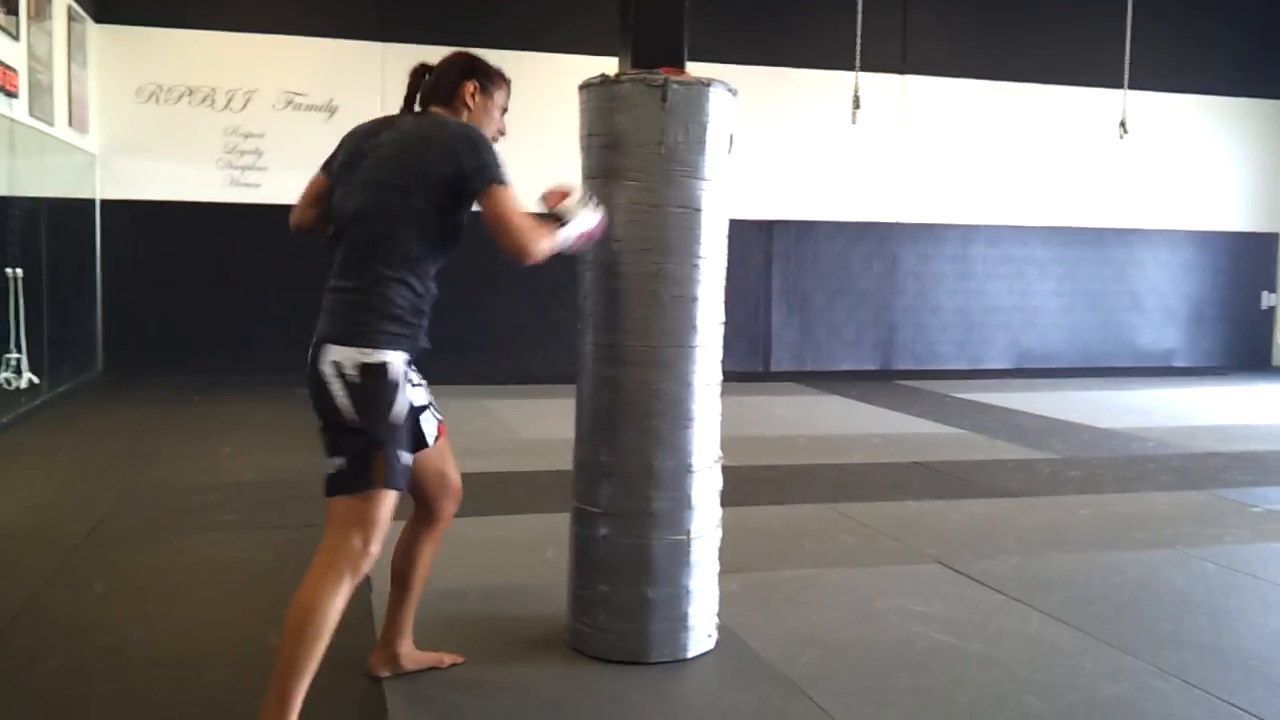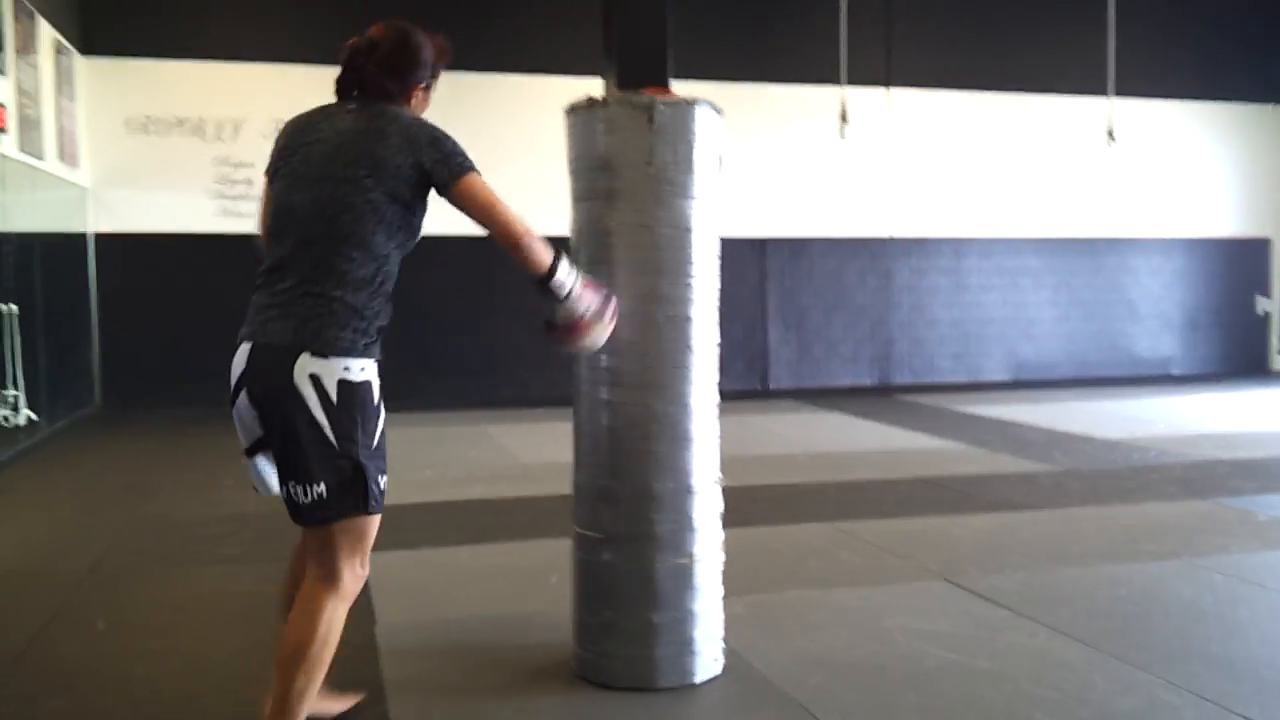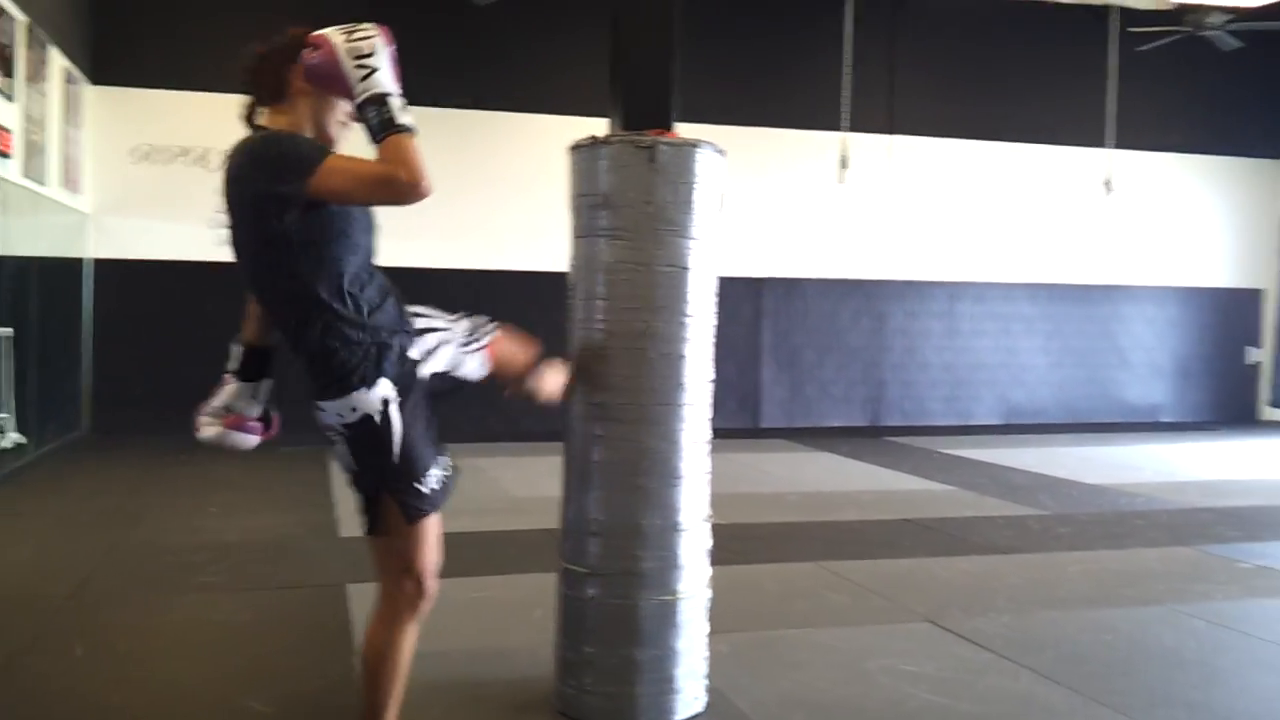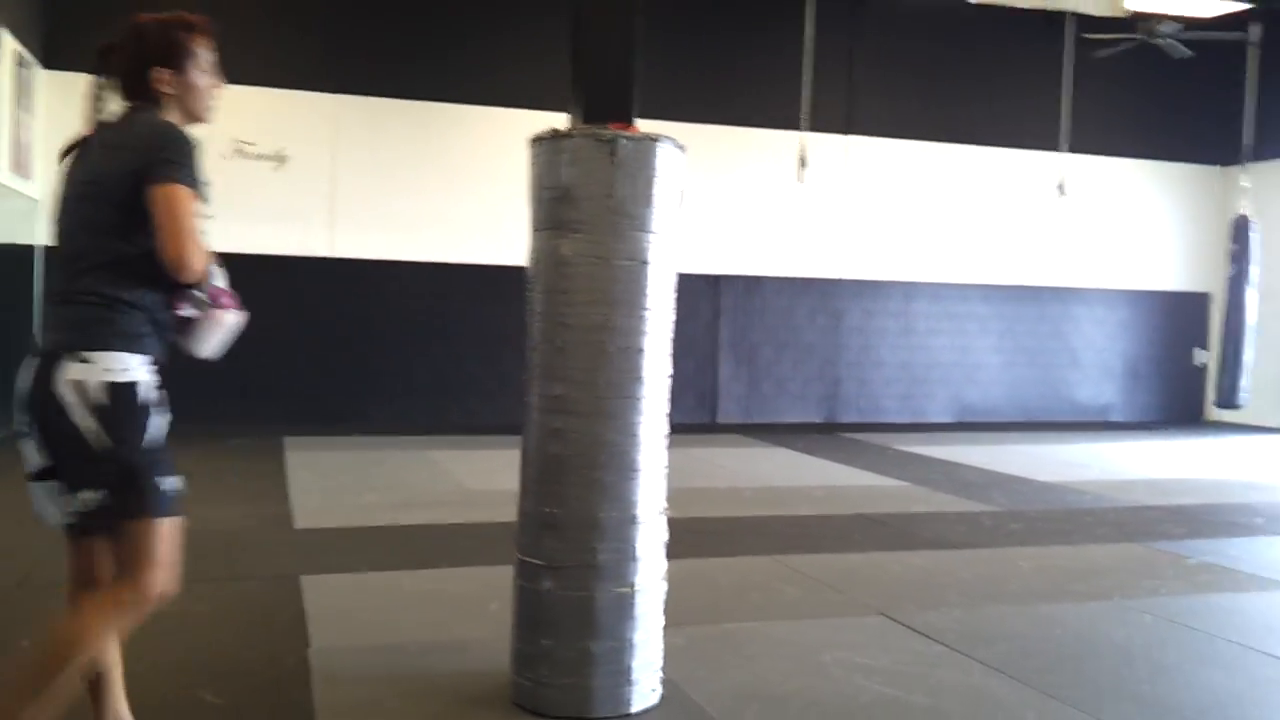
dt=0.7s
person 1, frame 1
left shoulder: (366, 137)
right shoulder: (465, 143)
left elbow: (304, 219)
right elbow: (526, 247)
right wrist: (572, 221)
left hip: (367, 352)
right hip: (370, 354)
left knee: (440, 496)
right knee: (351, 550)
left ankle: (394, 647)
person 1, frame 2
left shoulder: (298, 131)
right shoulder: (414, 138)
right elbow: (517, 236)
right wrist: (578, 295)
left hip: (254, 361)
right hip: (330, 367)
left knee: (322, 536)
right knee: (338, 572)
person 1, frame 3
left shoulder: (288, 165)
right shoulder: (268, 155)
left elbow: (267, 300)
right elbow: (408, 183)
left wrist: (245, 381)
right wrist: (380, 97)
left hip: (398, 337)
right hip: (367, 392)
left knee: (505, 346)
right knee: (411, 582)
left ankle: (548, 381)
person 1, frame 4
left shoulder: (97, 149)
right shoulder: (168, 144)
right elbow: (183, 255)
left wrist: (178, 312)
right wrist: (204, 275)
left hip: (68, 368)
right hip: (109, 372)
left knee: (100, 572)
right knee: (148, 579)
